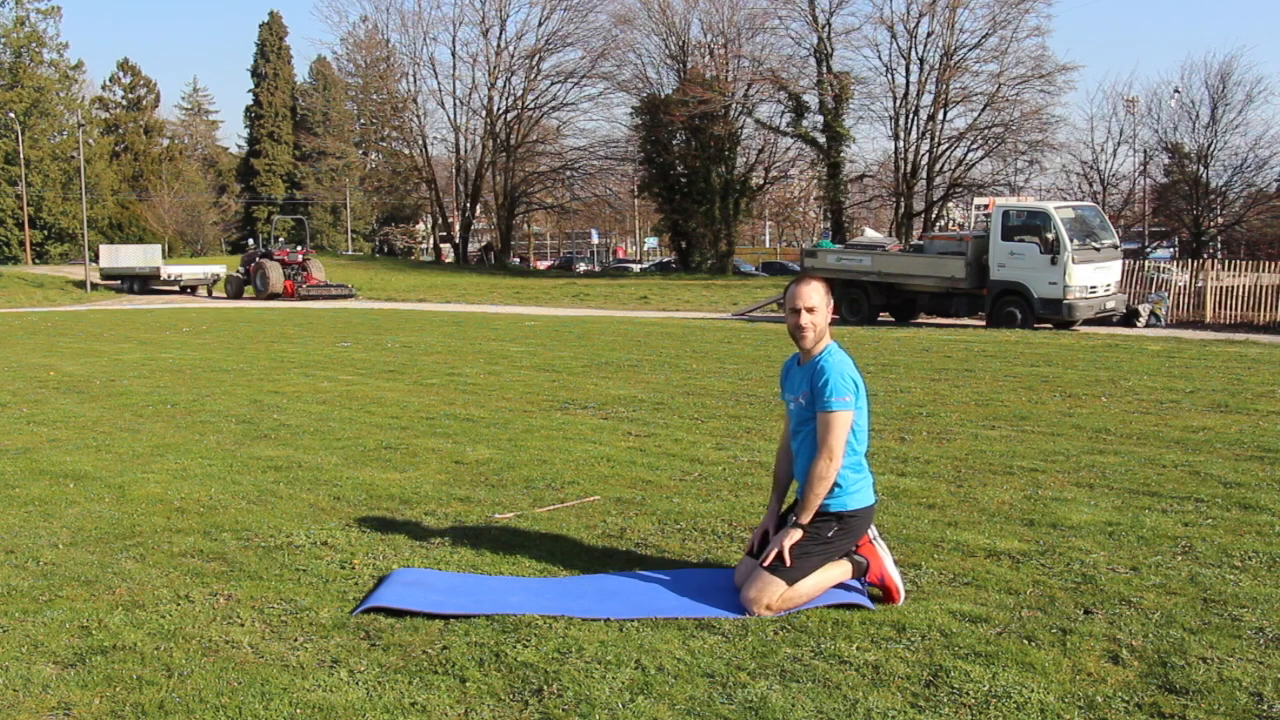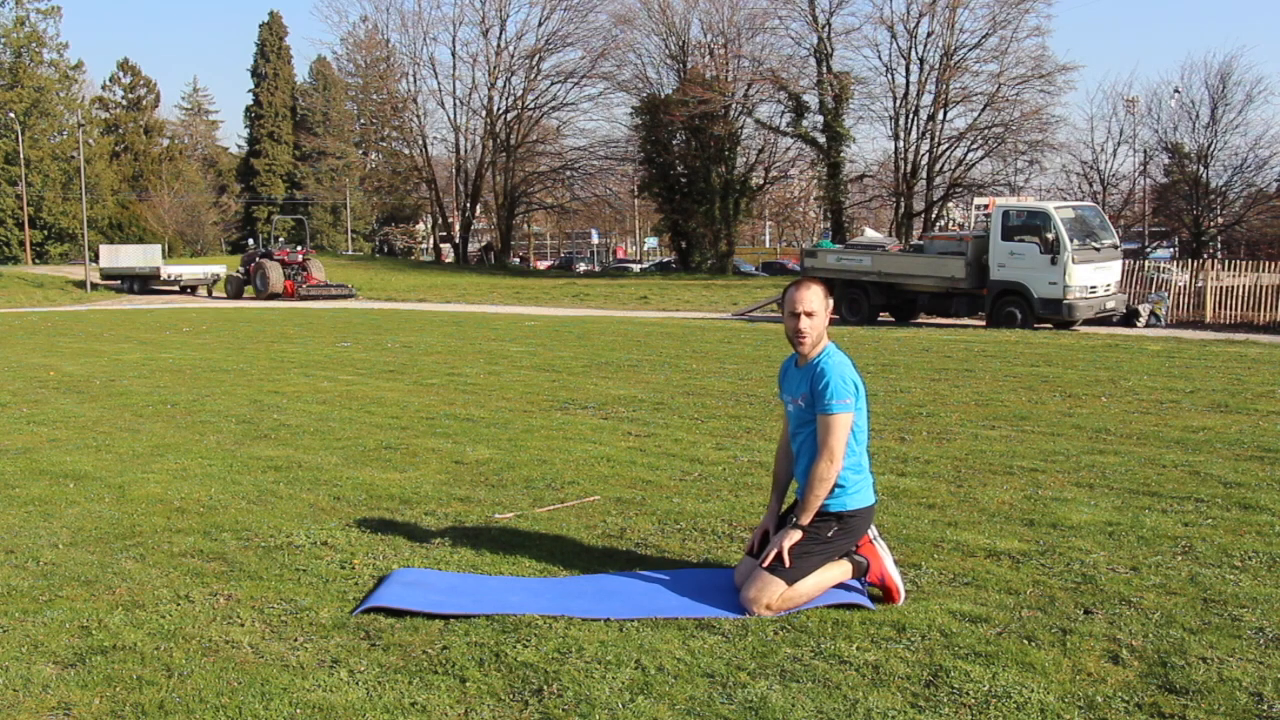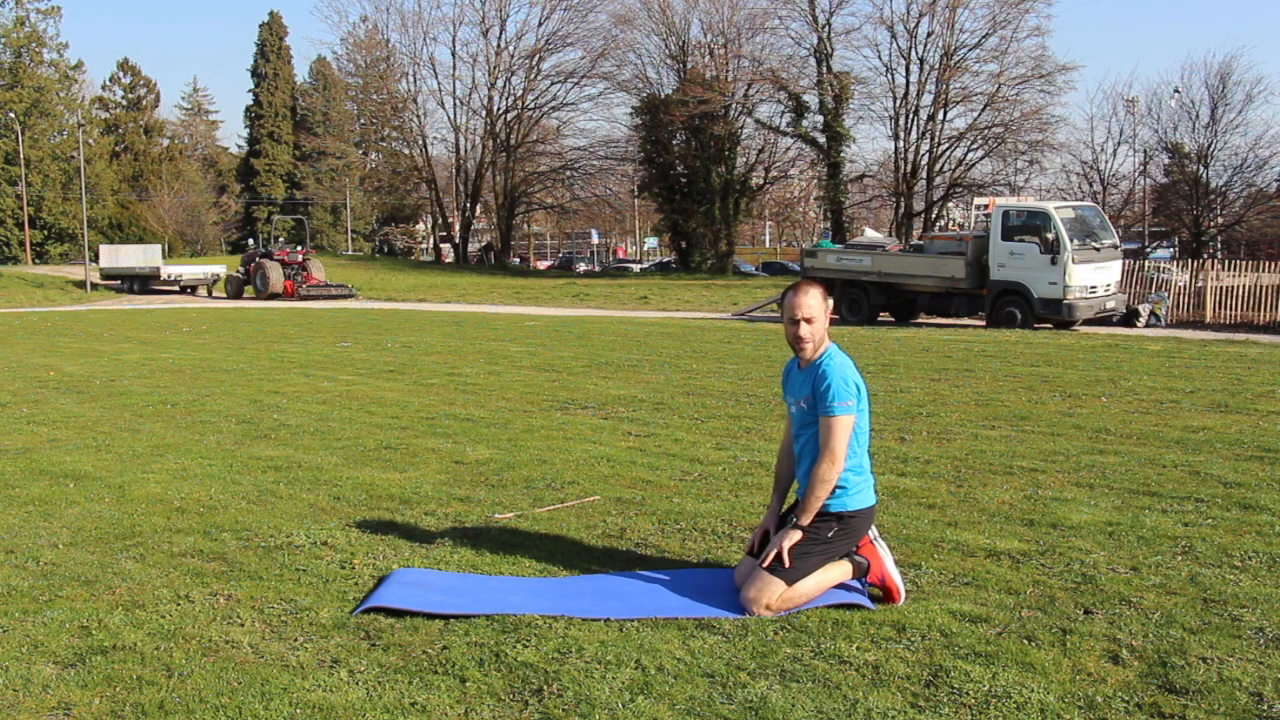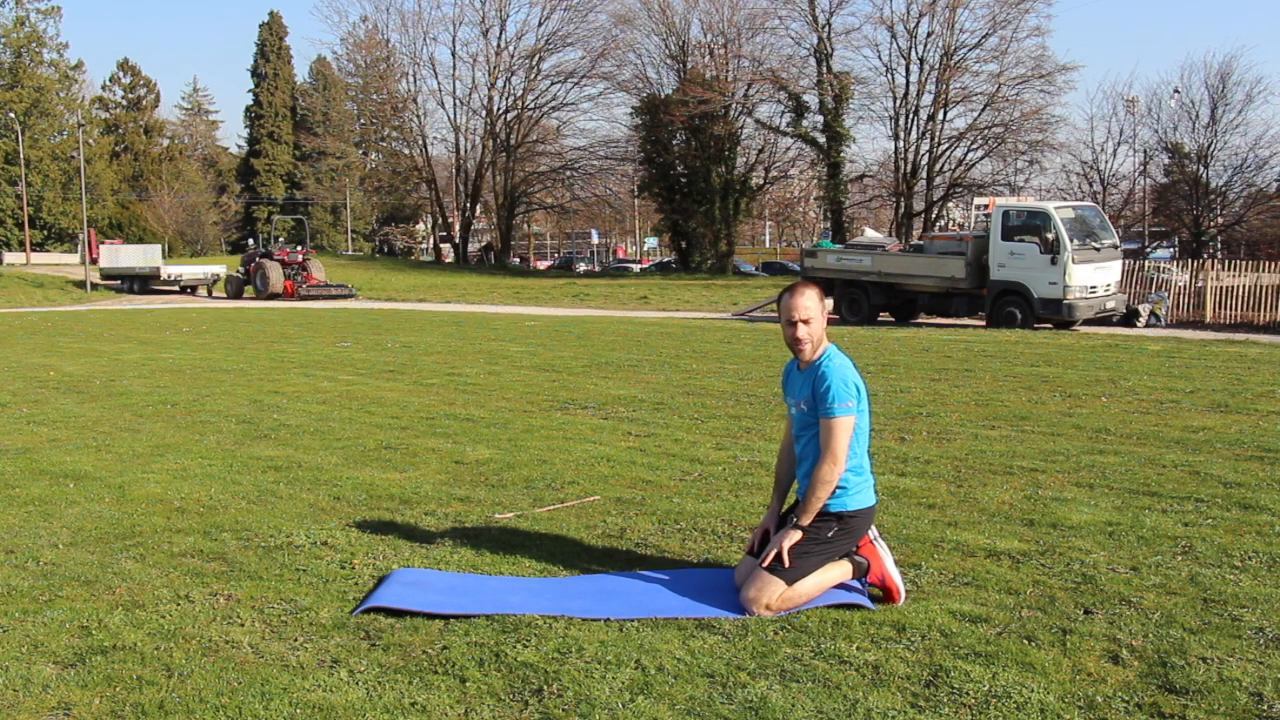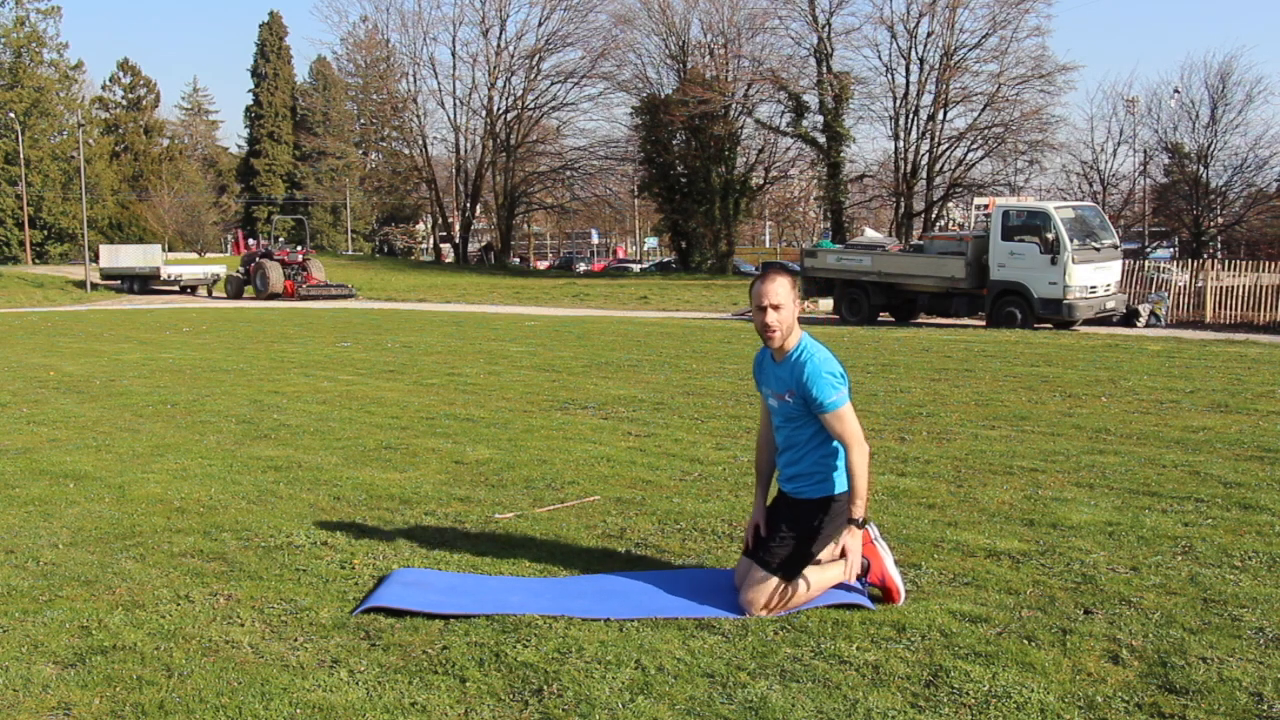
dt=1s
person 1, frame 1
left shoulder: (832, 370)
right shoulder: (792, 367)
left elbow: (829, 459)
left wrist: (797, 526)
right wrist: (773, 511)
left hip: (839, 509)
right hip: (812, 502)
left knee: (757, 600)
right knee: (742, 577)
left ankle: (858, 564)
right ankle: (850, 548)
person 1, frame 2
left shoulder: (832, 372)
right shoulder: (790, 368)
left elbow: (830, 461)
left wrist: (797, 527)
right wrist: (773, 511)
left hip: (839, 509)
right hip: (811, 501)
left knee: (757, 600)
right knee: (742, 577)
left ankle: (858, 564)
right ankle: (851, 548)
person 1, frame 3
left shoulder: (834, 374)
right shoulder: (794, 369)
left elbow: (832, 463)
left wrist: (797, 527)
right wrist: (773, 511)
left hip: (840, 510)
right hip: (813, 501)
left knee: (757, 600)
right knee: (743, 577)
left ankle: (859, 564)
right ankle: (850, 550)
person 1, frame 4
left shoulder: (834, 375)
right shoulder: (793, 370)
left elbow: (833, 464)
left wrist: (797, 526)
right wrist: (774, 510)
left hip: (840, 510)
right hip: (813, 502)
left knee: (757, 600)
right knee: (743, 577)
left ankle: (859, 564)
right ankle: (851, 549)
person 1, frame 5
left shoulder: (814, 367)
right shoulder: (764, 361)
left elbow: (857, 448)
left wrist: (854, 524)
right wrist: (759, 502)
left hip: (823, 499)
right hip: (791, 494)
left knee: (754, 601)
right knee: (742, 579)
left ankle: (858, 563)
right ankle: (841, 551)
